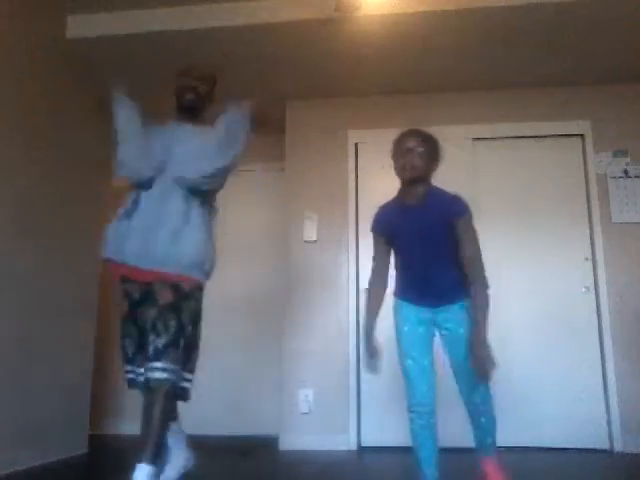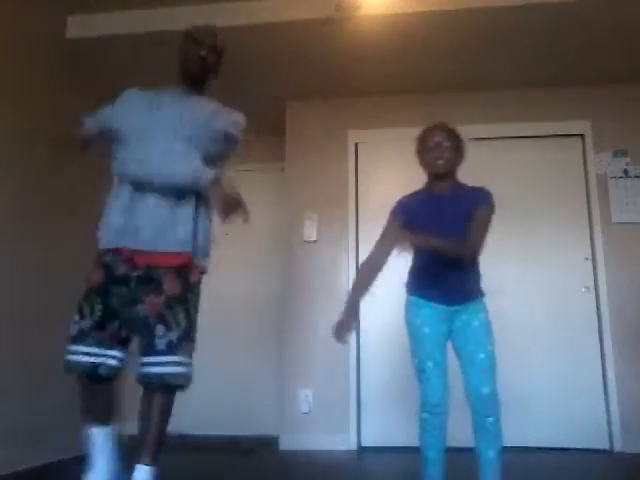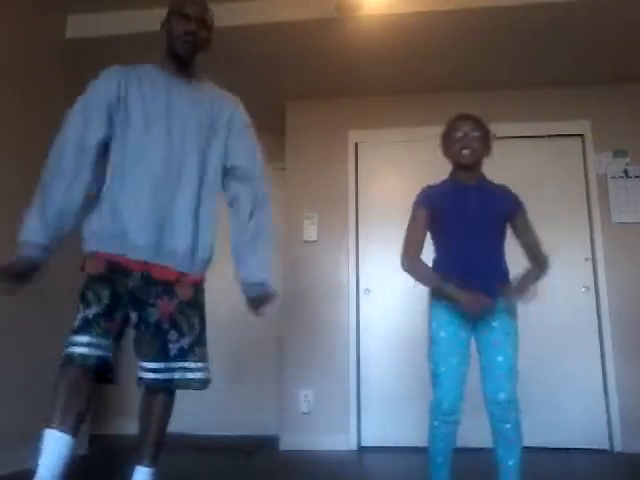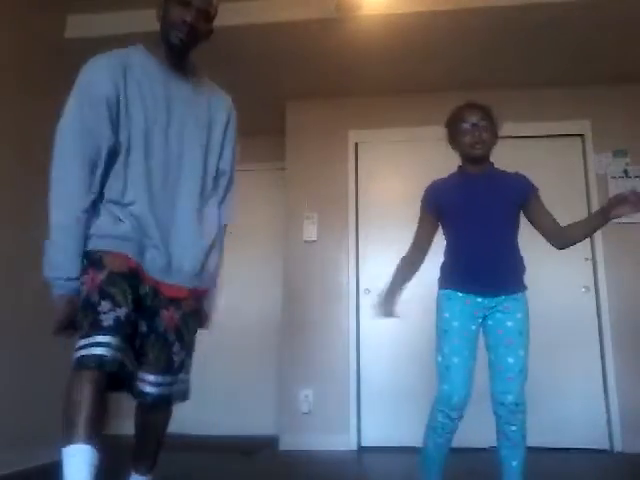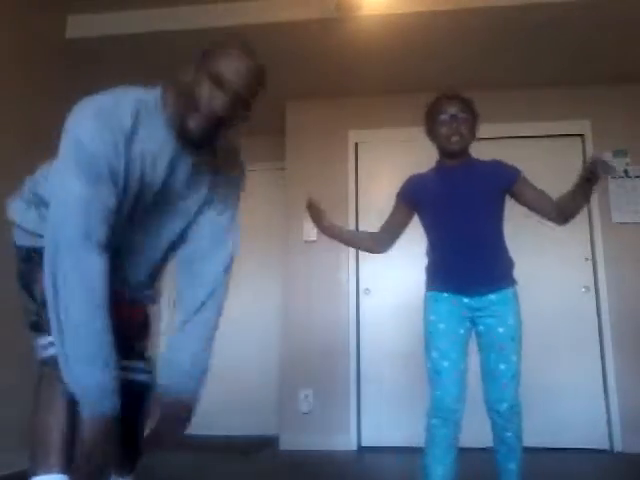
dt=0.3s
person 1, frame 1
left shoulder: (219, 139)
right shoulder: (148, 135)
left elbow: (200, 173)
right elbow: (136, 168)
right wrist: (125, 105)
left hip: (179, 267)
right hip: (133, 265)
left knee: (164, 369)
right knee: (147, 370)
person 1, frame 2
left shoulder: (229, 120)
right shoulder: (137, 100)
left elbow: (203, 144)
right elbow: (134, 153)
left wrist: (105, 125)
right wrist: (208, 182)
left hip: (176, 252)
right hip: (121, 245)
left knee: (162, 366)
right knee: (89, 351)
person 1, frame 3
left shoulder: (226, 109)
right shoulder: (118, 84)
left elbow: (249, 185)
right elbow: (70, 158)
left wrist: (256, 270)
left hip: (179, 260)
right hip: (113, 246)
left knee: (163, 372)
right knee: (84, 351)
person 1, frame 4
left shoulder: (218, 106)
right shoulder: (109, 71)
left elbow: (217, 198)
right elbow: (74, 171)
left wrist: (202, 277)
right wrist: (64, 276)
left hip: (176, 267)
right hip: (111, 248)
left knee: (160, 386)
right knee: (95, 358)
person 1, frame 5
left shoulder: (225, 170)
right shoulder: (105, 121)
left elbow: (209, 273)
right elbow: (75, 249)
left wrist: (182, 382)
right wrist: (97, 399)
left hip: (128, 277)
right hip: (49, 239)
left knee: (134, 388)
right knee: (64, 363)
person 2, frame 1
left shoulder: (452, 206)
right shoulder: (385, 216)
left elbow: (475, 271)
right elbow: (379, 277)
left wrist: (480, 337)
right wrist: (369, 334)
left hip: (456, 306)
right hip: (411, 310)
left knee: (476, 394)
right knee: (420, 402)
person 2, frame 2
left shoulder: (478, 199)
right shoulder: (407, 205)
left elbow: (469, 250)
right elbow: (376, 257)
left wrist: (427, 241)
right wrist: (351, 306)
left hip: (469, 306)
right hip: (424, 306)
left knee: (484, 396)
right knee: (432, 401)
person 2, frame 3
left shoulder: (505, 198)
right shoulder: (431, 197)
left elbow: (538, 258)
right elbow: (409, 258)
left wrist: (521, 286)
right wrist: (455, 293)
left hip: (498, 309)
right hip: (449, 308)
left knee: (502, 399)
right knee: (445, 403)
person 2, frame 4
left shoulder: (517, 185)
right shoulder: (439, 192)
left elbow: (559, 236)
right elbow: (417, 251)
left wrist: (608, 212)
right wrist: (393, 289)
left hip: (510, 298)
right hip: (458, 298)
left knee: (510, 399)
right knee: (450, 396)
person 2, frame 5
left shoulder: (498, 174)
right shoulder: (417, 187)
left elbow: (559, 212)
right elbow: (381, 241)
left wrist: (587, 182)
right wrist: (331, 229)
left hip: (497, 296)
right hip: (444, 299)
left knee: (504, 402)
right knee: (445, 402)
